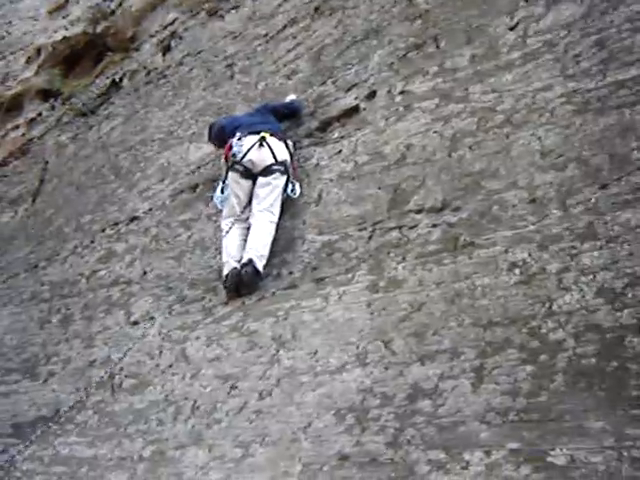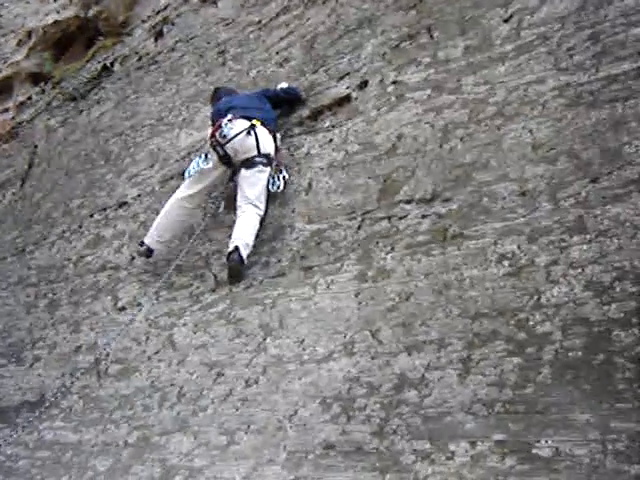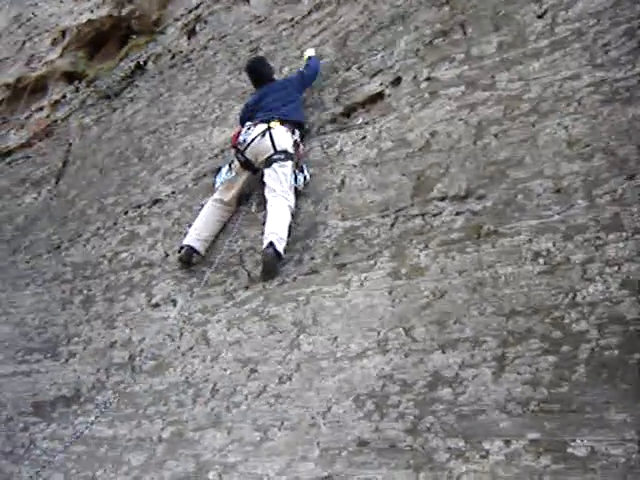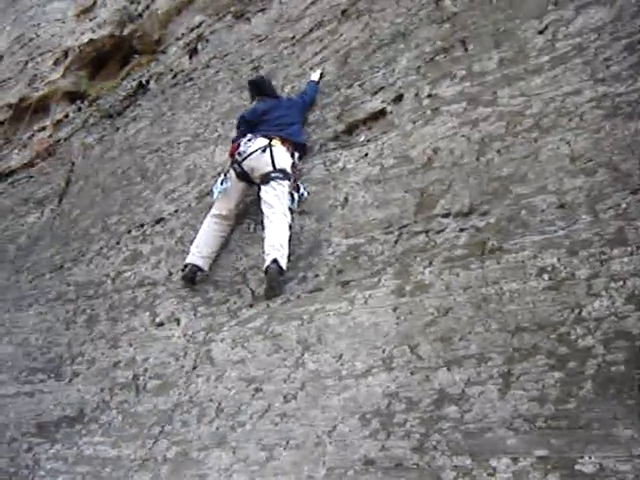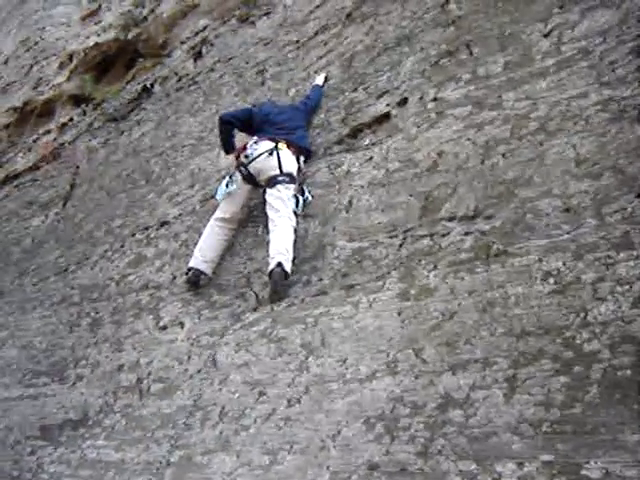
dt=1s
person 1, frame 1
left shoulder: (219, 129)
right shoulder: (261, 111)
right elbow: (295, 109)
right wrist: (292, 100)
left hip: (242, 151)
right hip: (275, 151)
left knee: (234, 217)
right knee: (264, 215)
left ankle: (231, 269)
right ankle: (252, 265)
person 1, frame 2
left shoulder: (219, 108)
right shoulder: (259, 95)
right elbow: (295, 95)
right wrist: (282, 90)
left hip: (230, 133)
right hip: (262, 140)
left knee: (190, 192)
right knee: (250, 205)
left ankle: (151, 244)
right ankle: (238, 252)
person 1, frame 3
left shoulder: (252, 101)
right shoulder: (291, 84)
left elbow: (243, 125)
right elbow: (312, 69)
right wrist: (310, 55)
left hip: (251, 138)
right hip: (280, 139)
left knee: (222, 198)
right knee: (280, 198)
left ankle: (191, 246)
right ankle: (273, 247)
person 1, frame 4
left shoulder: (254, 110)
right shoulder: (294, 104)
left elbow: (238, 138)
right elbow: (309, 94)
left wrist: (236, 156)
right wrist: (314, 79)
left hip: (249, 151)
right hip: (278, 156)
left knee: (221, 213)
right knee: (276, 214)
left ankle: (194, 264)
right ankle: (275, 264)
person 1, frame 5
left shoulder: (258, 112)
right shoulder: (298, 110)
left elbow: (226, 118)
right elbow: (313, 98)
left wrist: (230, 151)
right wrist: (318, 83)
left hip: (256, 153)
right hip: (285, 159)
left knee: (225, 215)
right knee: (281, 217)
left ankle: (197, 268)
right ankle: (279, 267)
